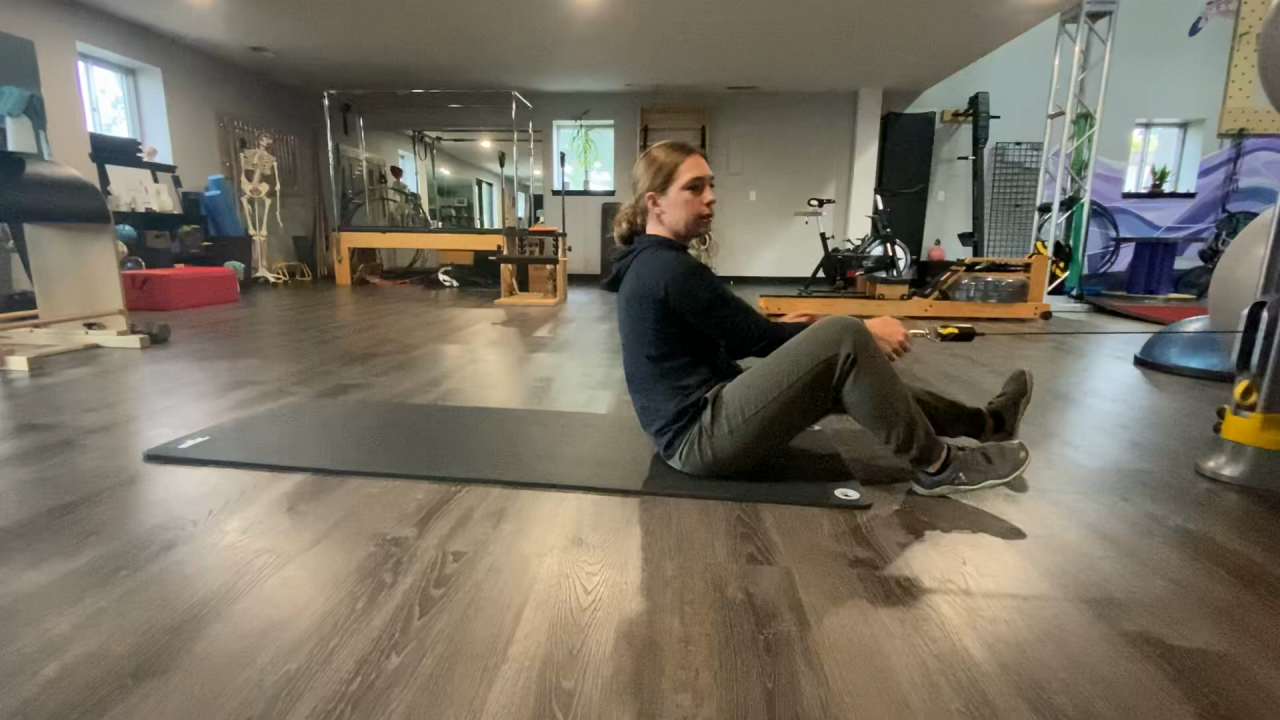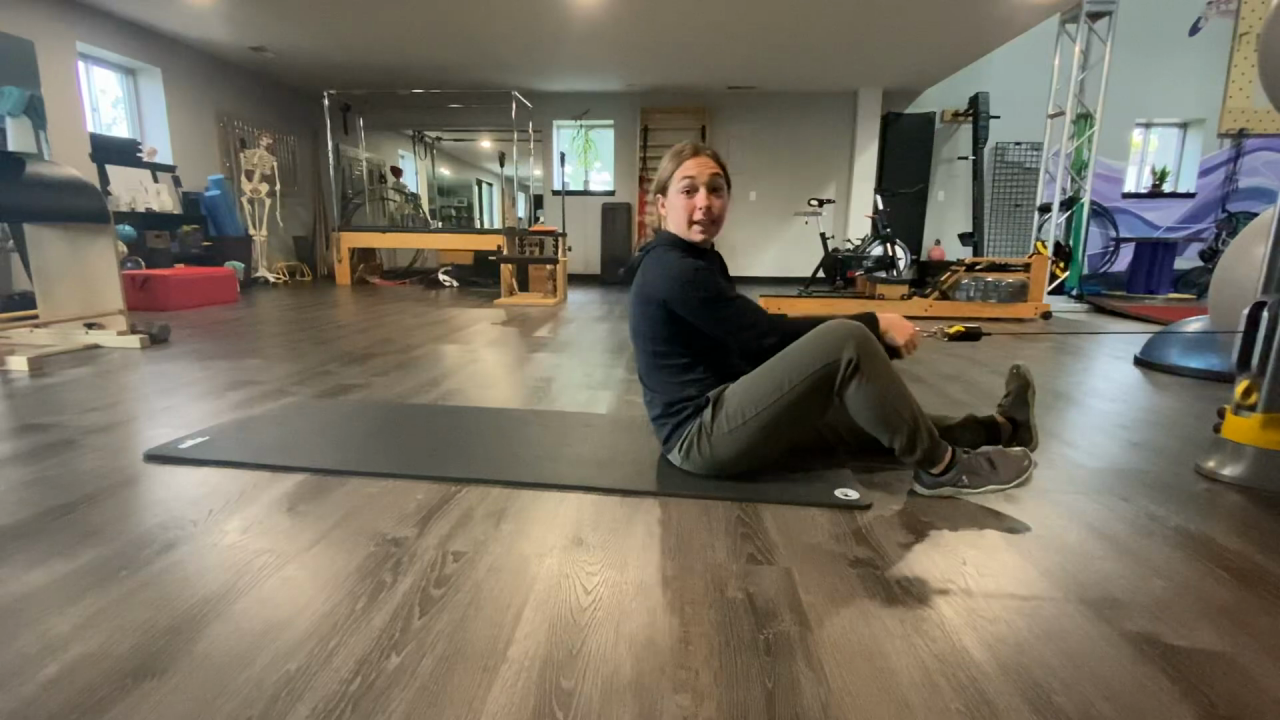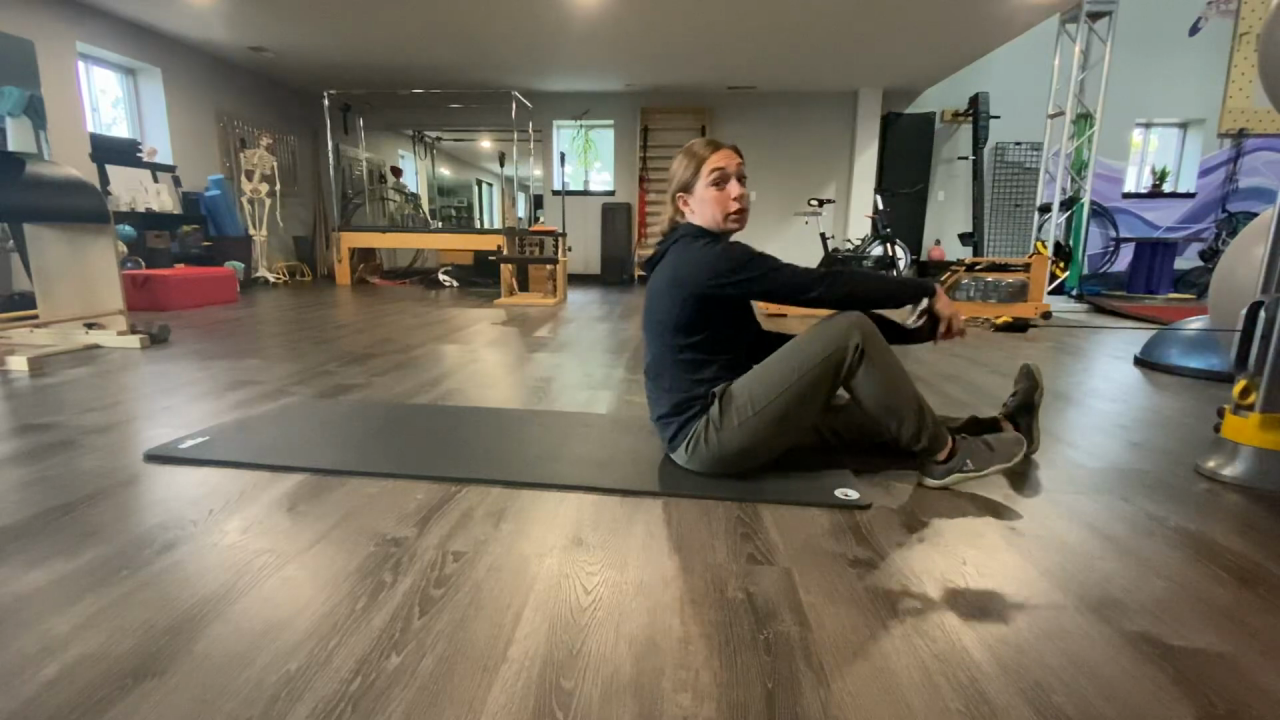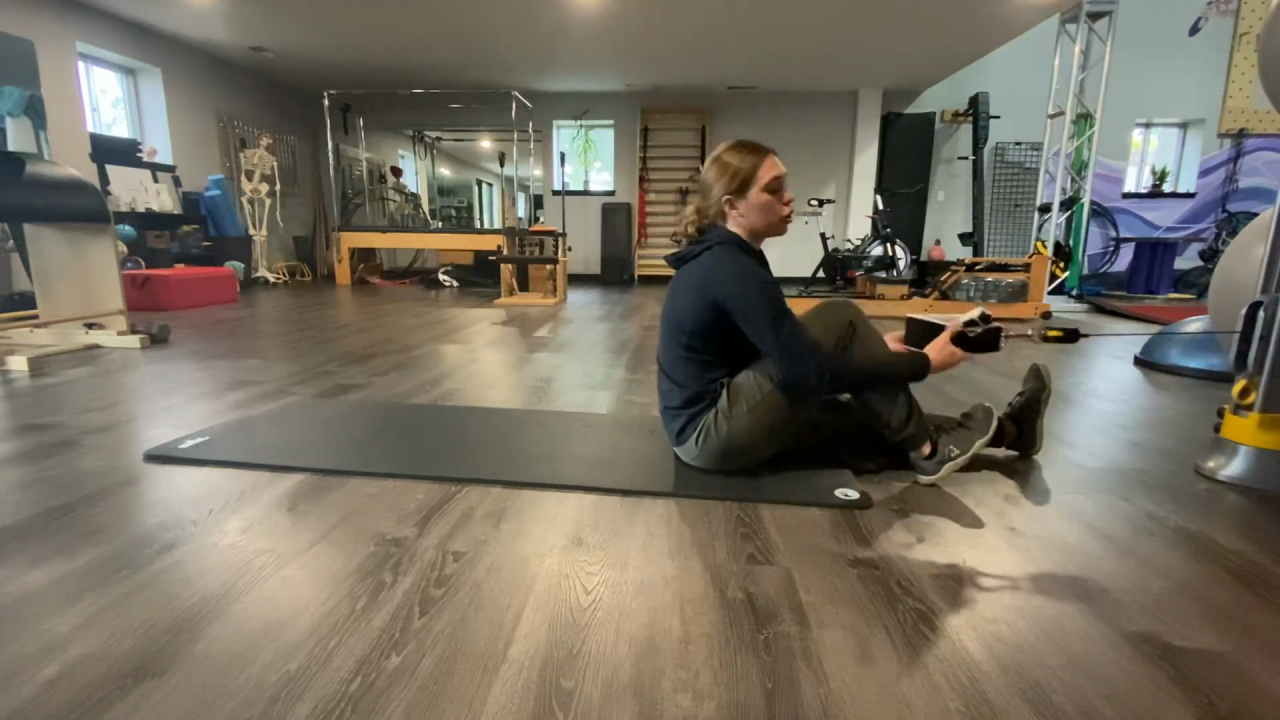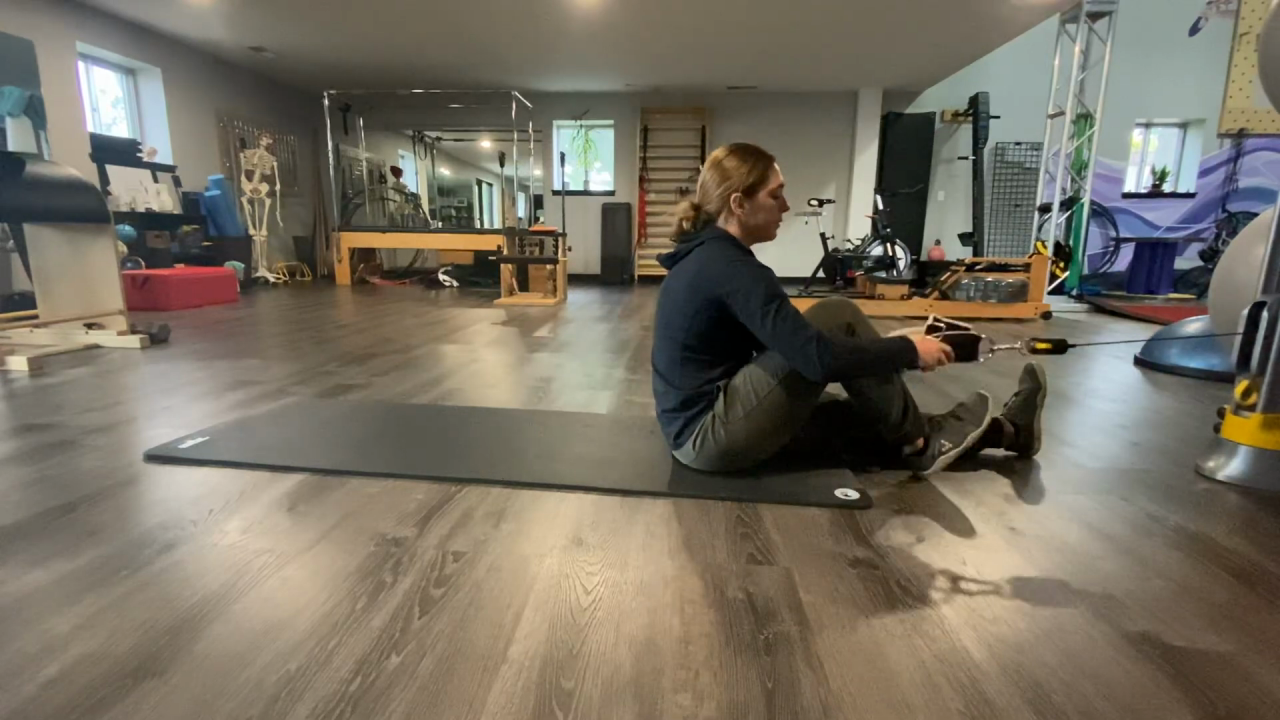
dt=0.5s
person 1, frame 1
left shoulder: (654, 263)
right shoulder: (670, 270)
right elbow: (761, 337)
left wrist: (787, 330)
right wrist: (866, 333)
left hip: (704, 421)
right hip: (701, 441)
left knee: (843, 384)
right knee: (843, 338)
left ankle: (987, 421)
right ankle: (937, 464)
person 1, frame 2
left shoulder: (703, 259)
right shoulder: (673, 272)
left elbow: (743, 344)
right elbow: (767, 334)
right wrist: (874, 323)
left hip: (719, 417)
right hip: (699, 437)
right knee: (847, 341)
left ankle: (1001, 428)
right ankle: (940, 466)
person 1, frame 3
left shoulder: (694, 254)
right shoulder: (709, 259)
left elbow: (753, 343)
right elbow: (821, 285)
right wrist: (927, 292)
left hip: (709, 422)
right hip: (706, 438)
left knee: (861, 413)
right knee: (849, 330)
left ankle: (1000, 428)
right ankle: (944, 455)
person 1, frame 4
left shoulder: (719, 255)
right shoulder: (735, 271)
left elbow: (789, 349)
right elbow: (815, 372)
left wrist: (870, 347)
right wrist: (923, 363)
left hip: (708, 423)
right hip: (713, 433)
left knee: (863, 413)
right knee: (839, 317)
left ankle: (1006, 430)
right ankle: (926, 449)
person 1, frame 5
left shoulder: (706, 254)
right shoulder: (730, 267)
left elbow: (790, 342)
right elbow: (816, 358)
left wrist: (890, 354)
right wrist: (908, 351)
left hip: (702, 424)
right hip: (711, 436)
left knee: (863, 413)
right knee: (837, 317)
left ankle: (1004, 431)
right ankle: (920, 443)
